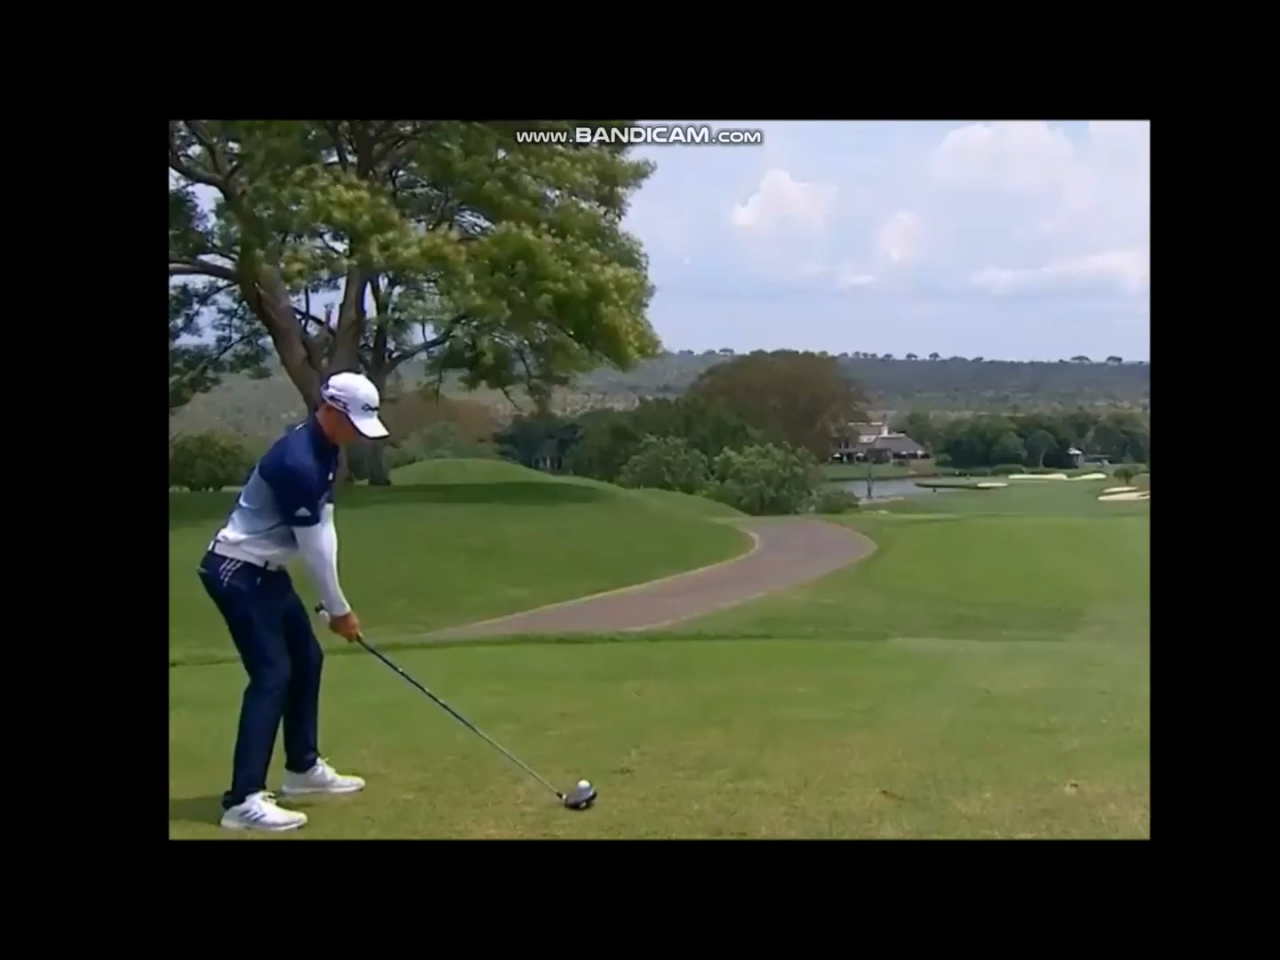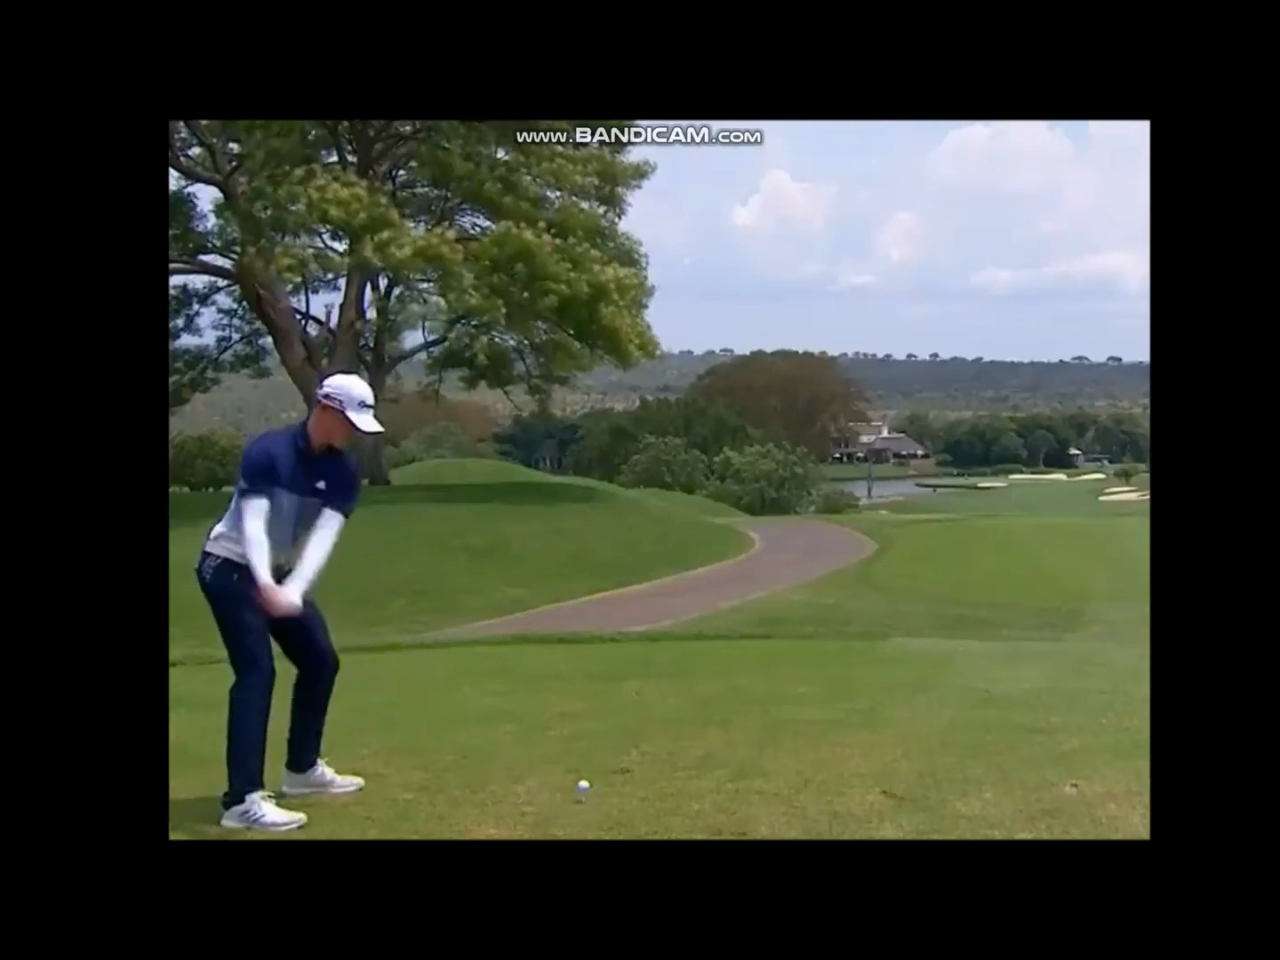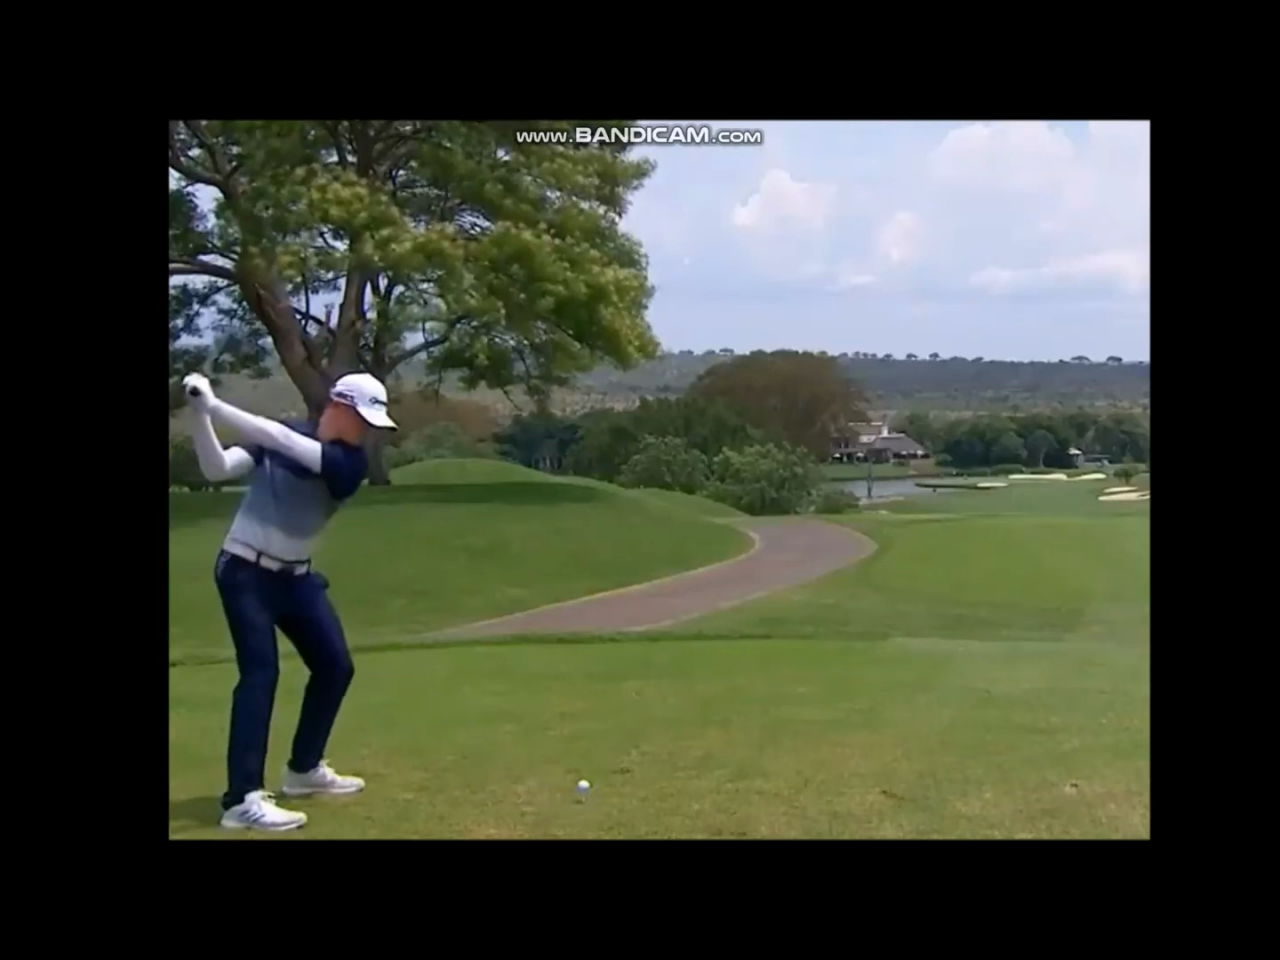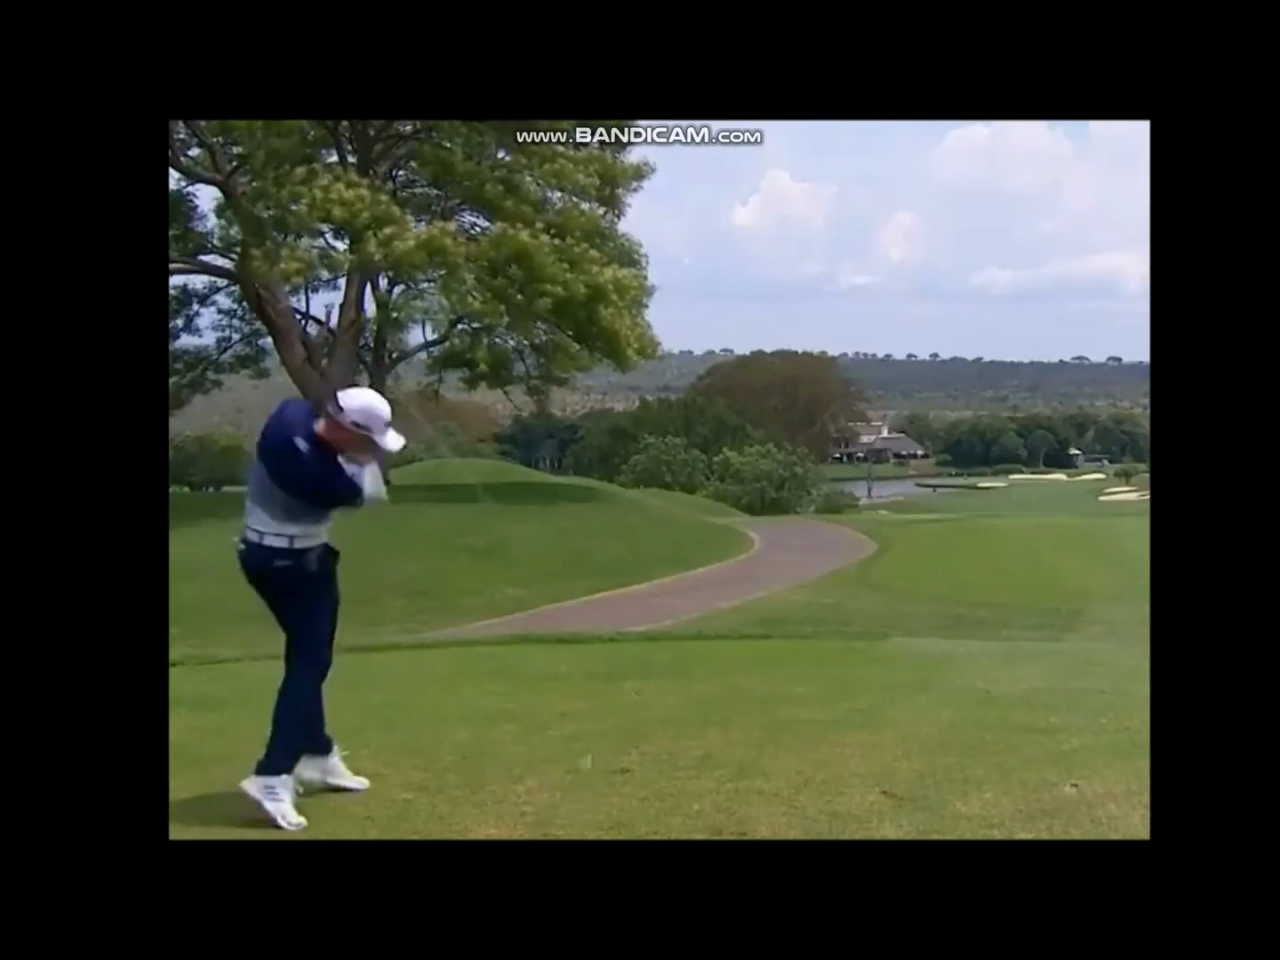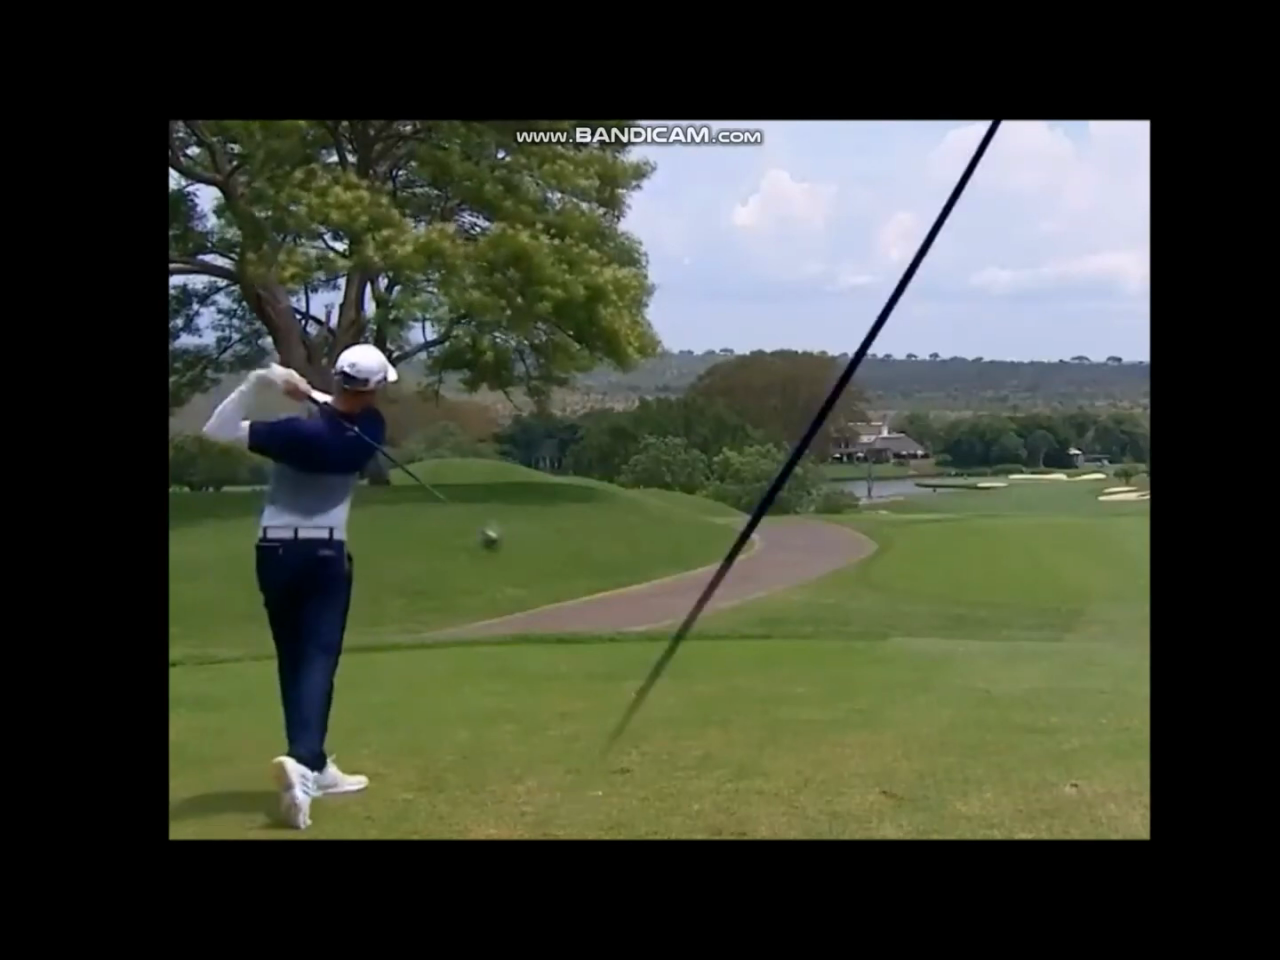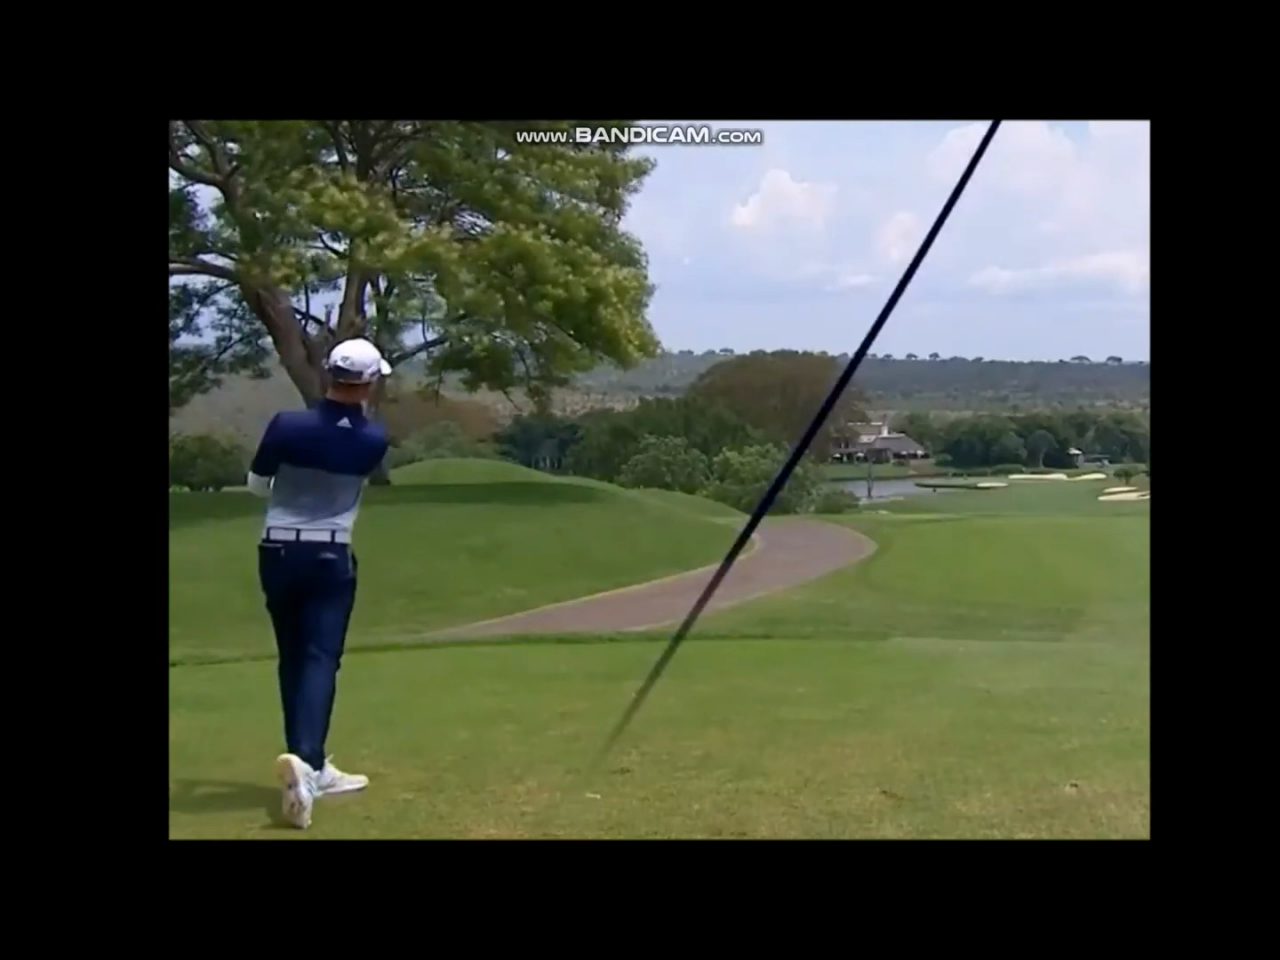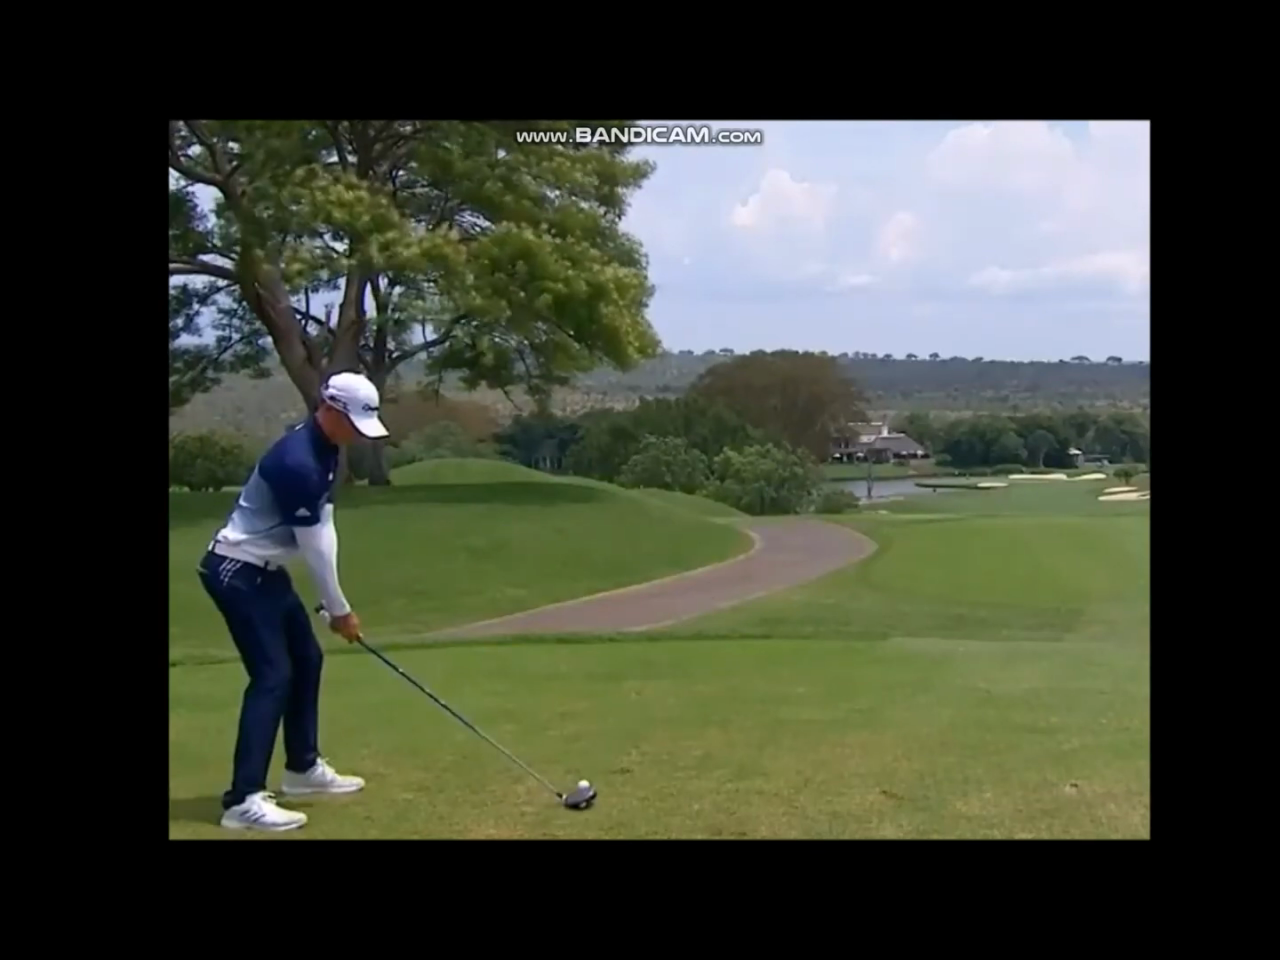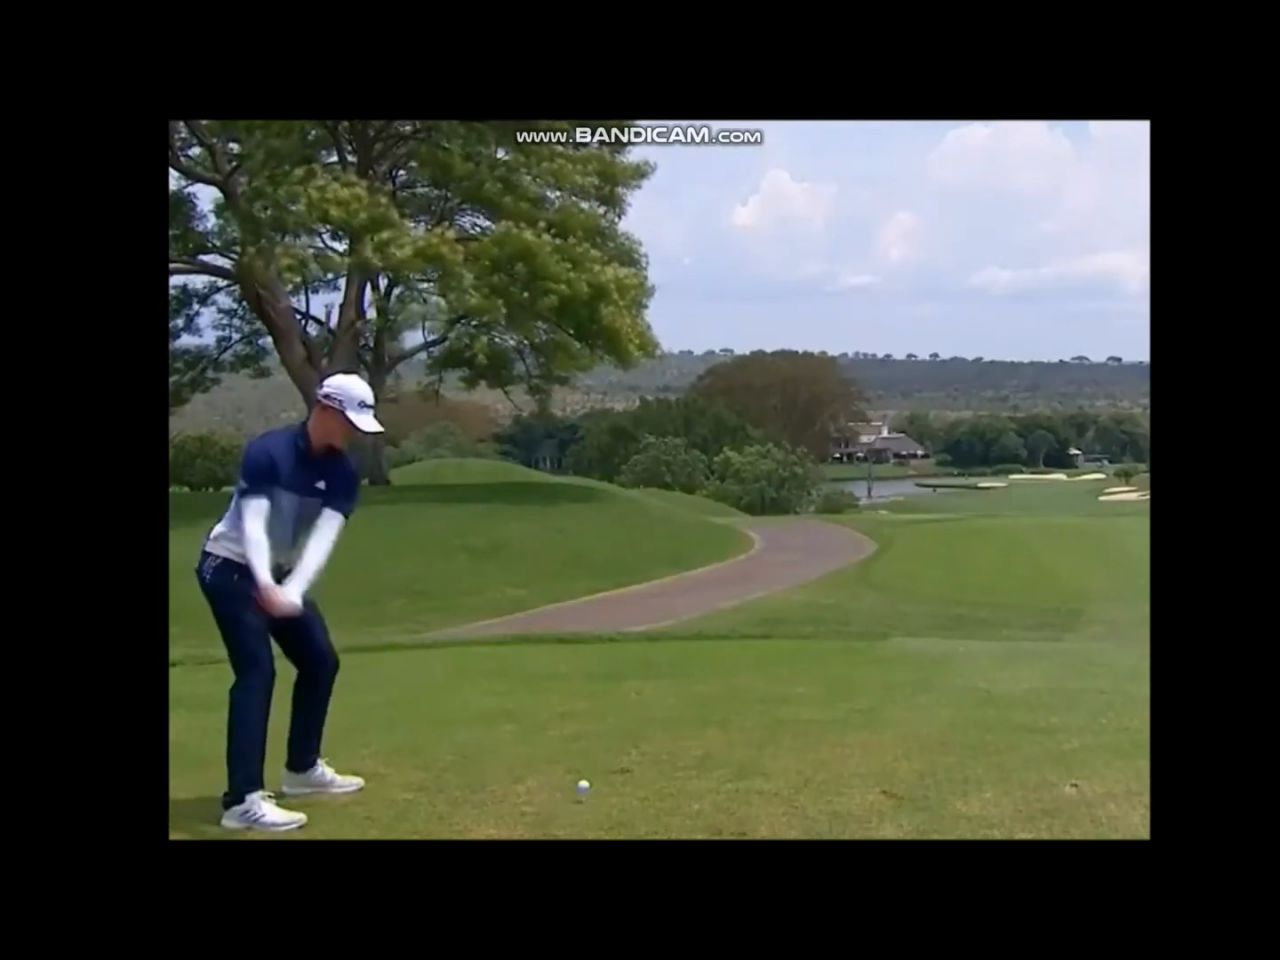
dt=0.4s
person 1, frame 1
left shoulder: (324, 454)
right shoulder: (297, 463)
left elbow: (325, 529)
right elbow: (312, 547)
left wrist: (333, 600)
right wrist: (339, 608)
left hip: (266, 572)
right hip: (237, 571)
left knee: (307, 660)
right knee: (272, 675)
left ankle: (303, 767)
right ankle: (243, 799)
person 1, frame 2
left shoulder: (343, 474)
right shoulder: (267, 450)
left elbow: (326, 535)
right elbow: (253, 523)
left wrist: (295, 591)
right wrist: (263, 583)
left hip: (281, 576)
right hip: (228, 570)
left knee: (321, 662)
right knee: (256, 673)
left ankle: (304, 768)
right ankle: (243, 799)
person 1, frame 3
left shoulder: (351, 462)
right shoulder: (276, 436)
left elbow: (283, 441)
right elbow: (218, 469)
left wrist: (214, 405)
right wrist: (200, 413)
left hip: (296, 575)
right hip: (245, 570)
left knee: (335, 666)
right knee: (260, 673)
left ankle: (304, 768)
right ankle: (242, 798)
person 1, frame 4
left shoulder: (284, 421)
right shoulder: (340, 478)
right elbow: (369, 491)
left hip: (258, 557)
right hip: (299, 562)
left knee: (305, 659)
right knee: (308, 664)
left ankle: (316, 757)
right ankle: (272, 778)
person 1, frame 5
left shoulder: (297, 430)
right shoulder: (370, 431)
left elbow: (217, 430)
right elbow: (340, 414)
left wrist: (259, 380)
right wrist: (302, 388)
left hip: (275, 554)
right hip: (326, 557)
left knee: (293, 660)
right knee: (318, 659)
left ankle: (313, 766)
right ankle: (303, 760)
person 1, frame 6
left shoulder: (287, 427)
right shoulder: (374, 440)
left elbow: (257, 486)
left hip: (279, 553)
right hip: (331, 558)
left knee: (294, 658)
right knee: (320, 659)
left ankle: (309, 765)
right ankle: (305, 760)
person 1, frame 7
left shoulder: (325, 453)
right shoulder: (297, 462)
left elbow: (325, 529)
right elbow: (312, 546)
left wrist: (333, 600)
right wrist: (339, 608)
left hip: (266, 571)
right hip: (237, 571)
left knee: (307, 659)
right knee: (272, 674)
left ankle: (303, 767)
right ankle: (243, 799)
person 1, frame 8
left shoulder: (343, 474)
right shoulder: (267, 449)
left elbow: (325, 535)
right elbow: (253, 524)
left wrist: (295, 591)
right wrist: (263, 584)
left hip: (281, 576)
right hip: (229, 569)
left knee: (321, 661)
right knee: (256, 672)
left ankle: (304, 768)
right ankle: (243, 799)
